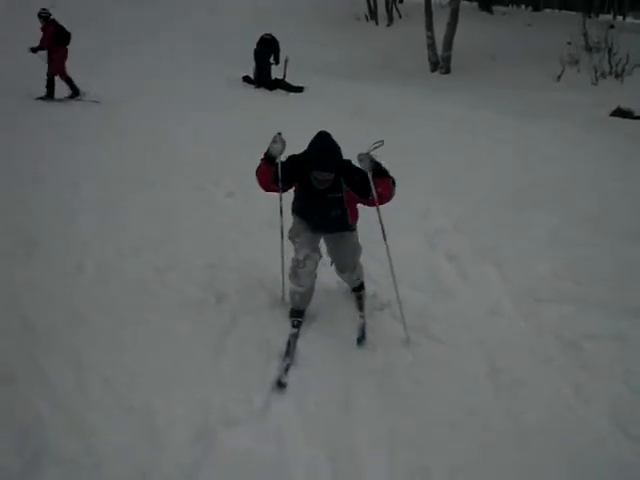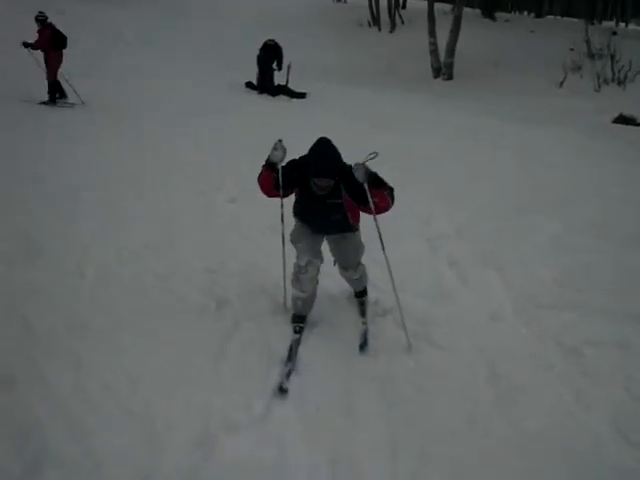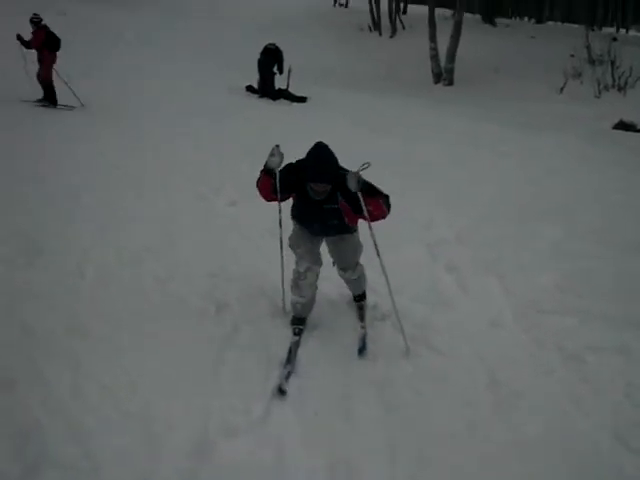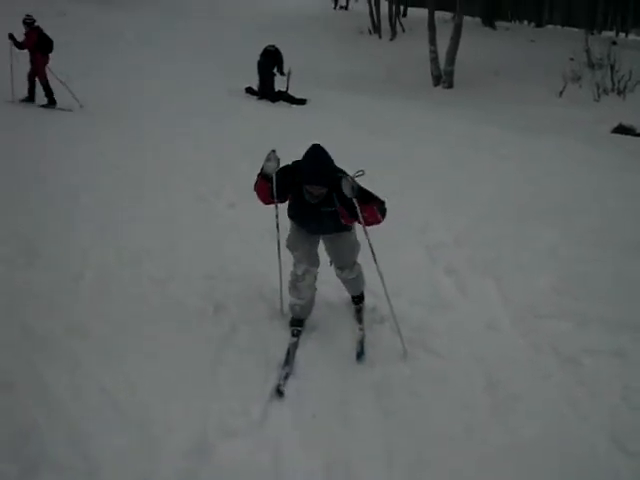
dt=0.1s
person 1, frame 1
left shoulder: (349, 173)
right shoulder: (298, 167)
left elbow: (385, 193)
right elbow: (268, 182)
left wrist: (373, 170)
right wrist: (271, 157)
left hip: (340, 228)
right hip: (306, 223)
left knee: (347, 267)
right knee: (305, 260)
left ankle: (356, 284)
right ankle: (298, 306)
person 1, frame 2
left shoulder: (349, 178)
right shoulder: (298, 171)
left elbow: (383, 202)
right elbow: (270, 187)
left wrist: (369, 180)
right wrist: (272, 164)
left hip: (342, 229)
right hip: (307, 226)
left knee: (350, 266)
right knee: (307, 265)
left ankle: (360, 289)
right ankle: (300, 312)
person 1, frame 3
left shoulder: (345, 183)
right shoulder: (295, 175)
left elbow: (381, 208)
right elbow: (269, 192)
left wrist: (361, 189)
right wrist: (270, 170)
left hip: (340, 230)
right hip: (306, 228)
left knee: (349, 267)
right knee: (306, 268)
left ankle: (359, 294)
right ankle: (300, 313)
person 1, frame 4
left shoulder: (341, 184)
right shoulder: (292, 177)
left elbow: (376, 214)
right elbow: (267, 195)
left wrist: (357, 195)
right wrist: (267, 175)
left hip: (337, 229)
right hip: (303, 228)
left knee: (346, 267)
right knee: (304, 271)
left ankle: (357, 295)
right ankle: (299, 315)
